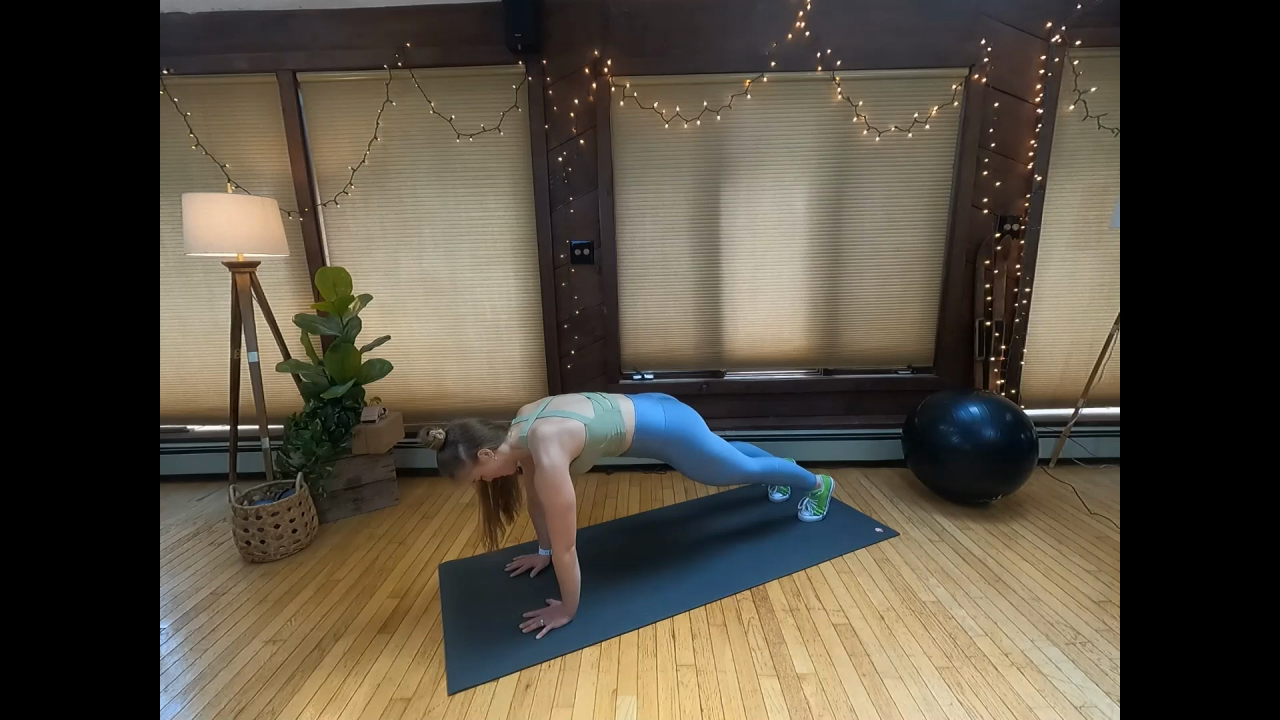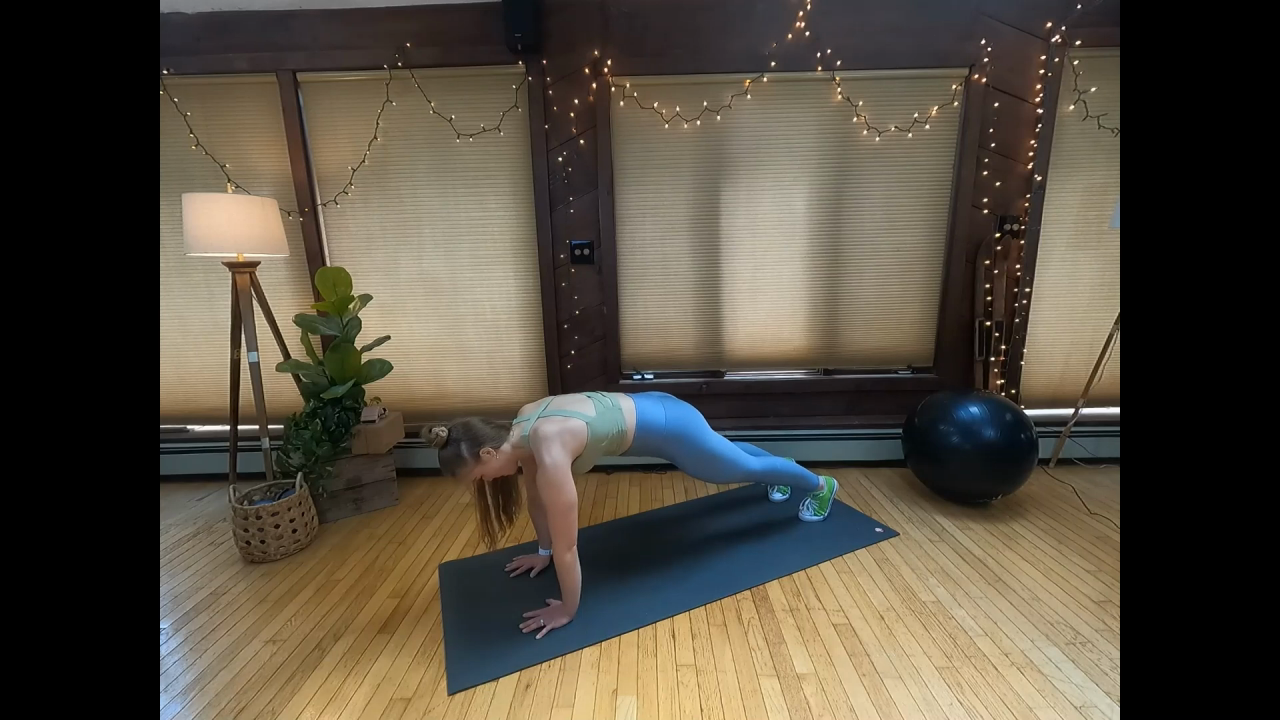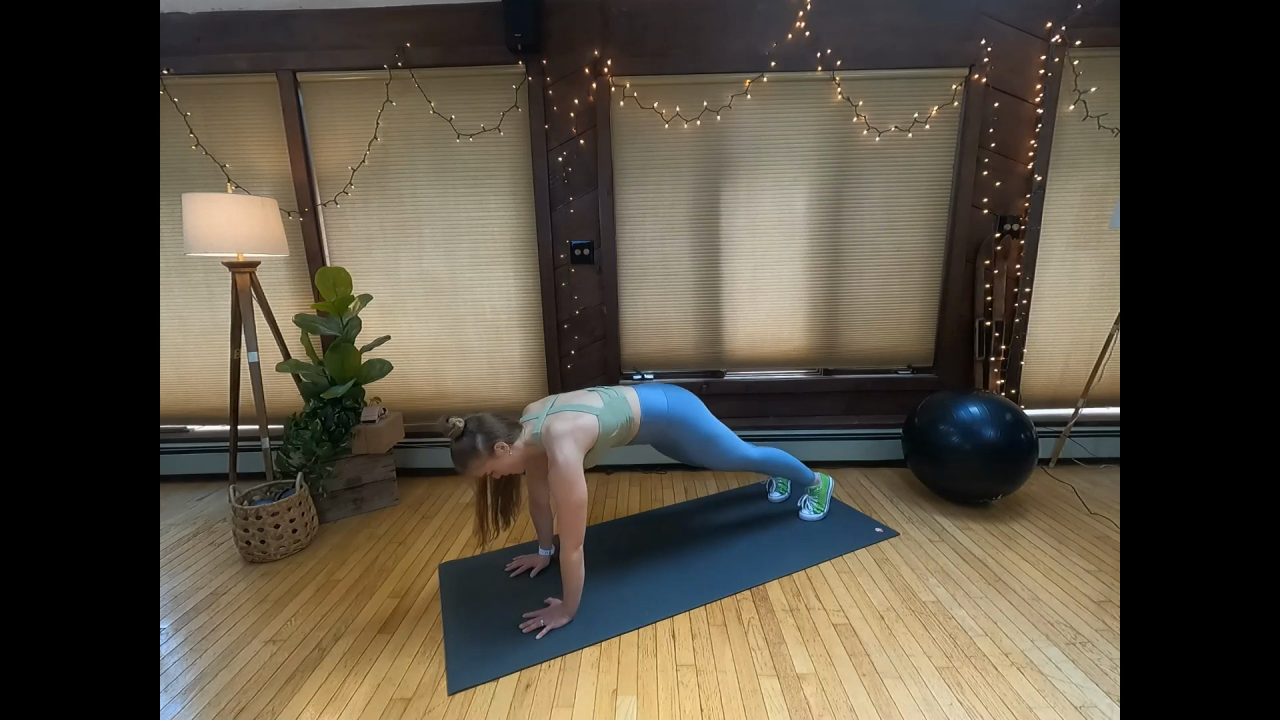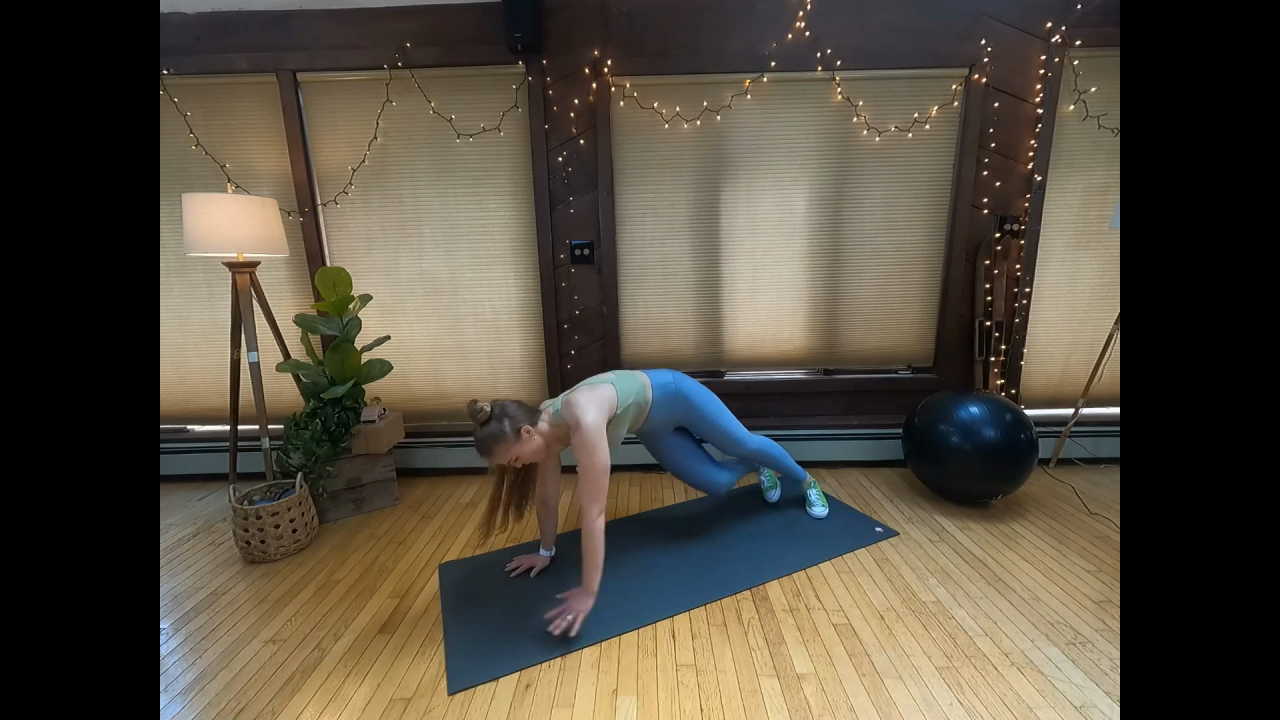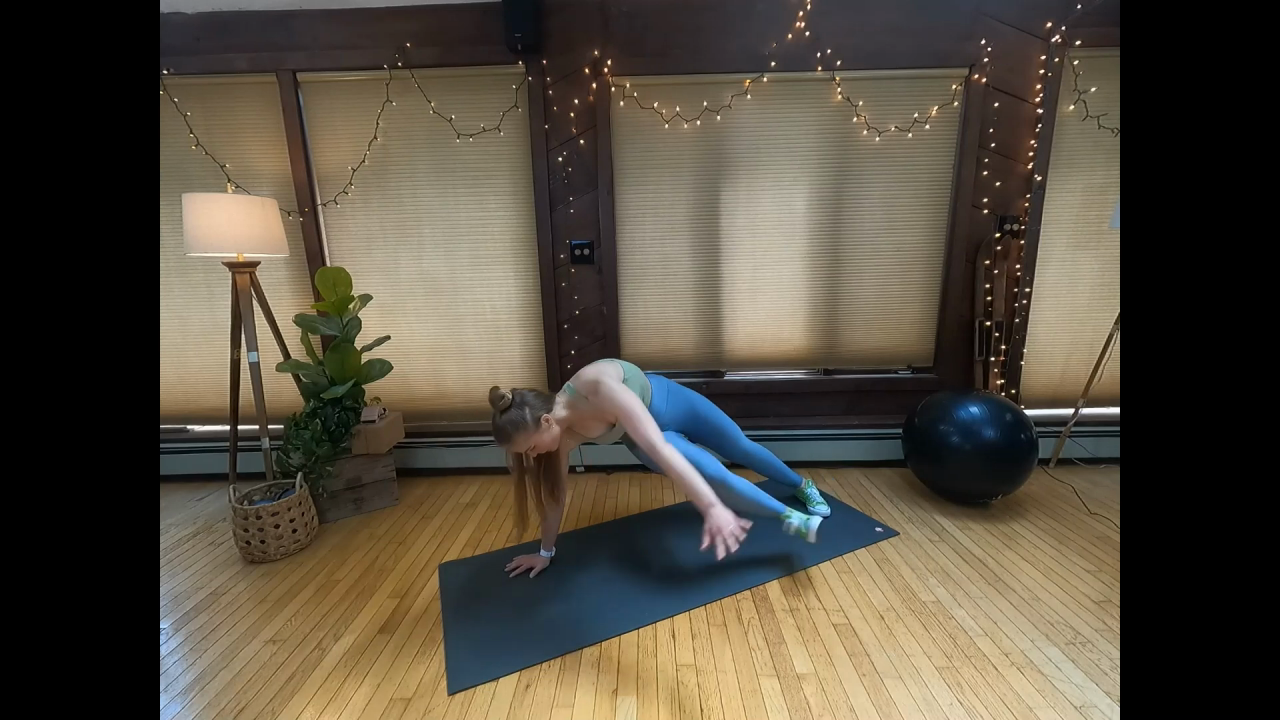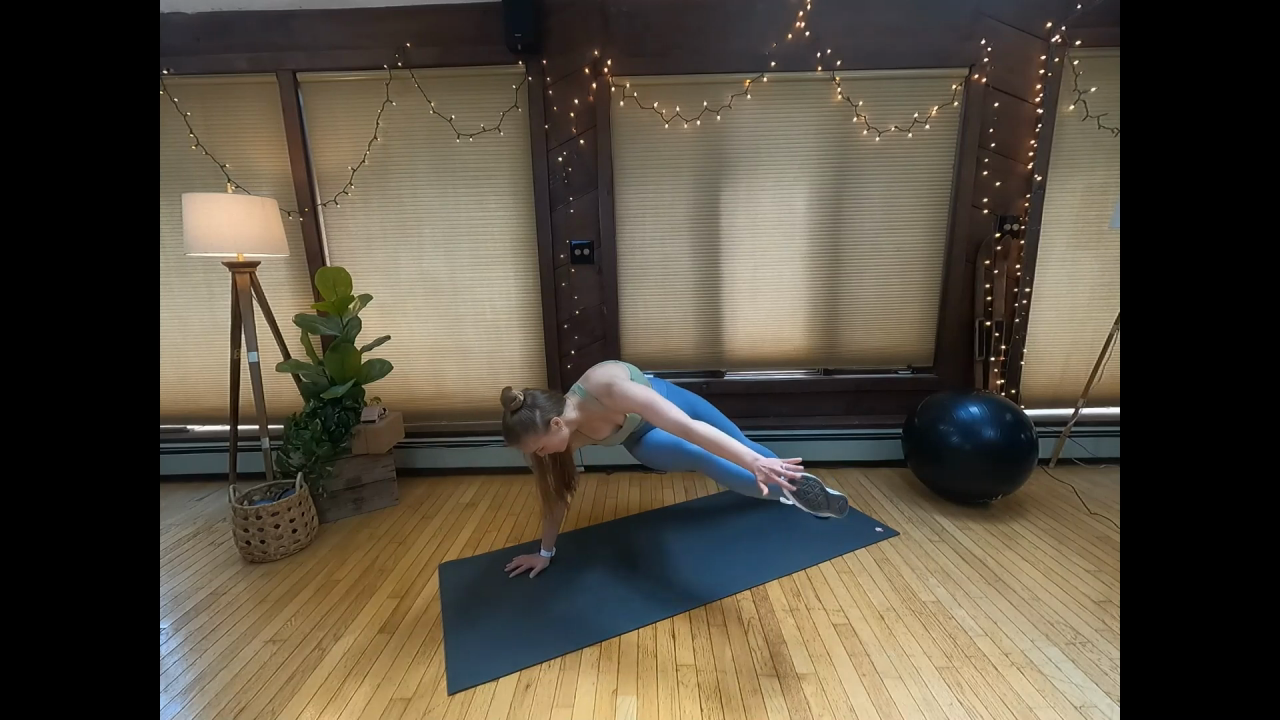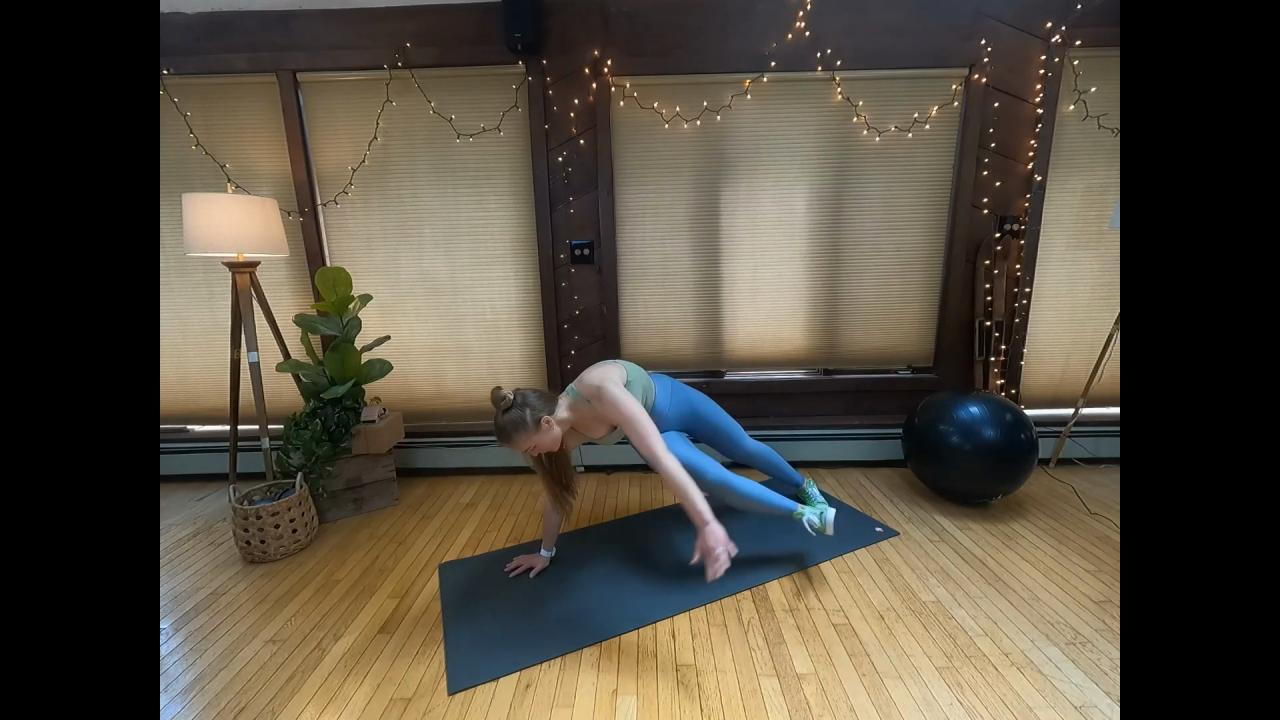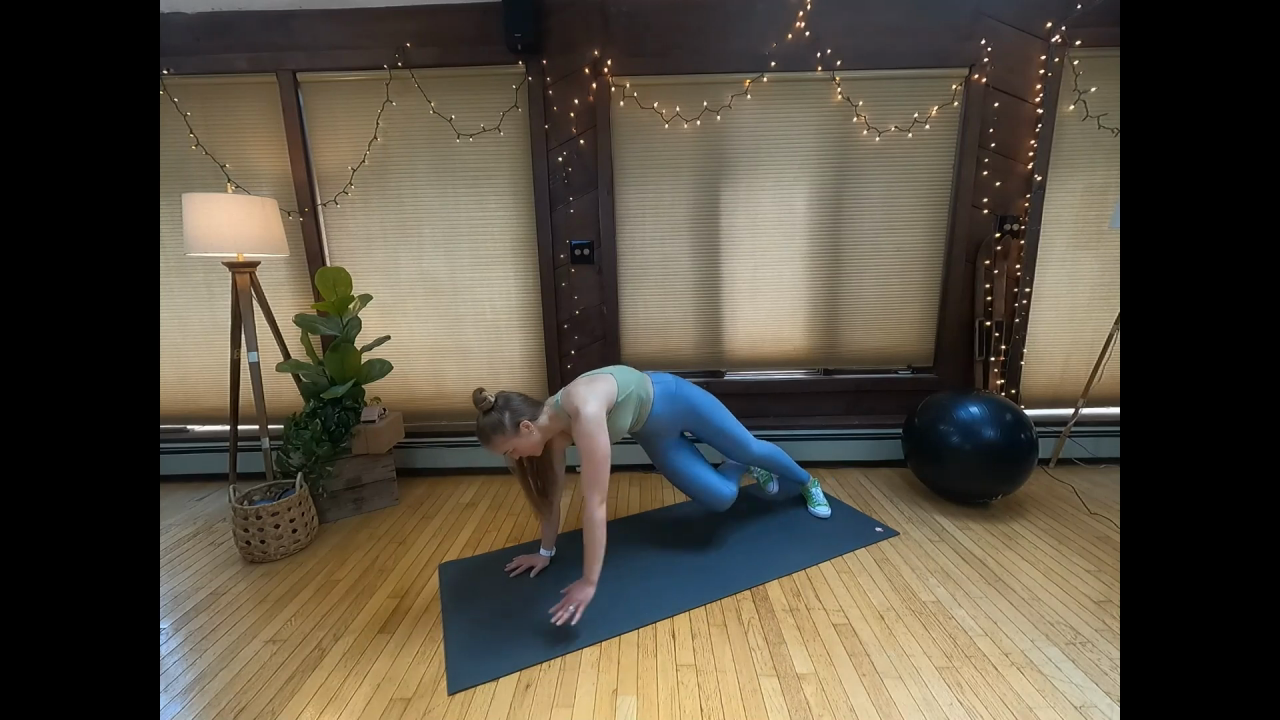
dt=0.2s
person 1, frame 1
left shoulder: (547, 454)
right shoulder: (519, 428)
left elbow: (566, 546)
right elbow: (535, 497)
left wrist: (568, 610)
right wrist: (543, 551)
left hip: (666, 428)
right hip: (646, 412)
left knee: (742, 470)
right knee: (722, 452)
left ankle: (818, 485)
right ankle: (777, 477)
person 1, frame 2
left shoulder: (548, 452)
right shoulder: (521, 427)
left elbow: (567, 547)
right elbow: (536, 496)
left wrist: (568, 610)
right wrist: (542, 552)
left hip: (665, 426)
right hip: (646, 411)
left knee: (743, 467)
right knee: (729, 456)
left ankle: (821, 486)
right ankle: (778, 478)
person 1, frame 3
left shoulder: (561, 449)
right shoulder: (526, 427)
left elbow: (573, 544)
right elbow: (539, 496)
left wrist: (567, 609)
right wrist: (543, 551)
left hip: (670, 413)
right hip: (646, 411)
left knee: (741, 456)
right knee: (707, 456)
left ankle: (815, 484)
right ankle: (778, 475)
person 1, frame 4
left shoulder: (581, 422)
right shoulder: (542, 427)
left elbow: (594, 515)
right elbow: (545, 494)
left wrist: (587, 594)
right wrist: (545, 550)
left hip: (671, 394)
left knee: (744, 445)
right knee: (718, 480)
left ankle: (807, 483)
right ankle: (759, 470)
person 1, frame 5
left shoulder: (598, 385)
right shoulder: (557, 427)
left elbow: (656, 447)
right elbow: (552, 493)
left wrist: (711, 508)
right wrist: (545, 551)
left hip: (666, 400)
right hip: (638, 430)
left knee: (742, 449)
right knee: (713, 476)
left ankle: (801, 485)
right ankle: (791, 518)
person 1, frame 6
left shoulder: (606, 386)
right shoulder: (565, 429)
left elbow: (686, 426)
right elbow: (557, 494)
left wrist: (754, 461)
right wrist: (545, 552)
left hip: (666, 400)
right hip: (644, 440)
left knee: (740, 447)
right knee: (710, 460)
left ankle: (798, 482)
person 1, frame 7
left shoulder: (602, 392)
right shoulder: (561, 422)
left elbow: (658, 458)
right elbow: (558, 491)
left wrist: (707, 523)
right wrist: (545, 550)
left hip: (669, 398)
right hip: (657, 427)
left knee: (745, 446)
right knee: (717, 480)
left ankle: (805, 488)
right ankle: (800, 513)
person 1, frame 8
left shoulder: (583, 413)
right shoulder: (550, 420)
left elbow: (595, 503)
right elbow: (552, 491)
left wrist: (588, 582)
right wrist: (546, 550)
left hip: (673, 399)
left knee: (749, 449)
right knee: (721, 499)
left ankle: (807, 482)
right ankle: (753, 471)
